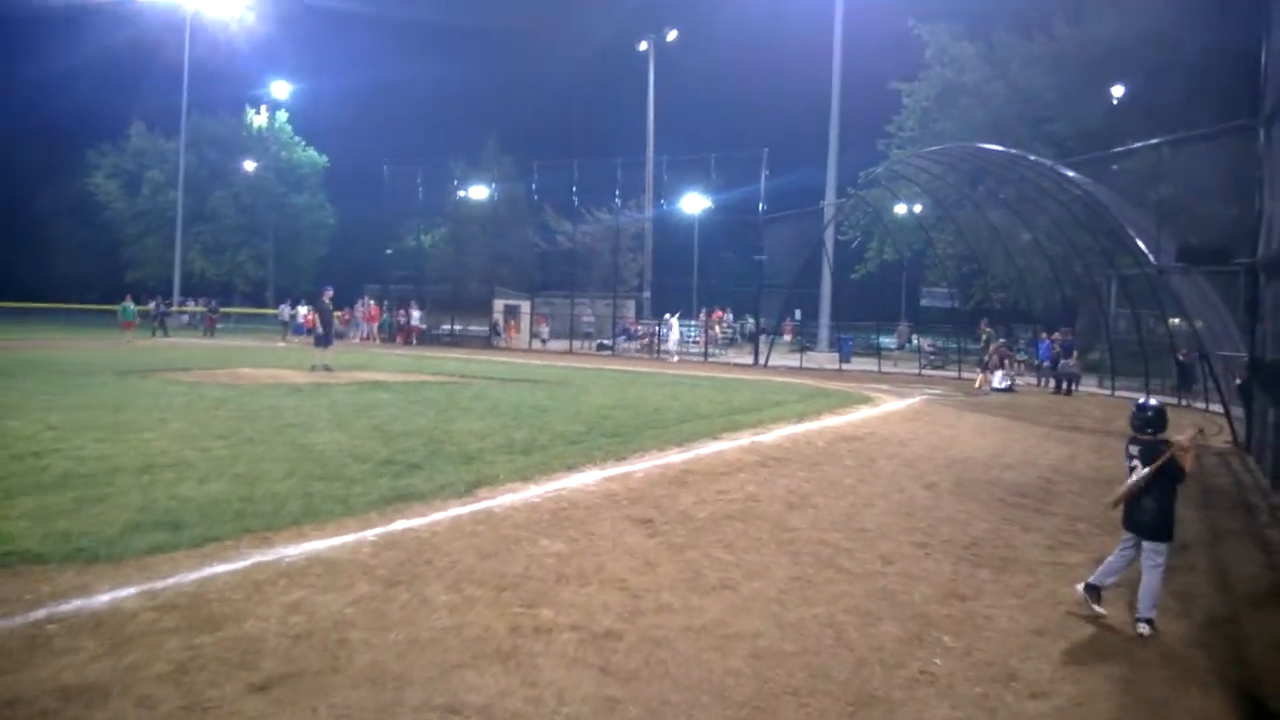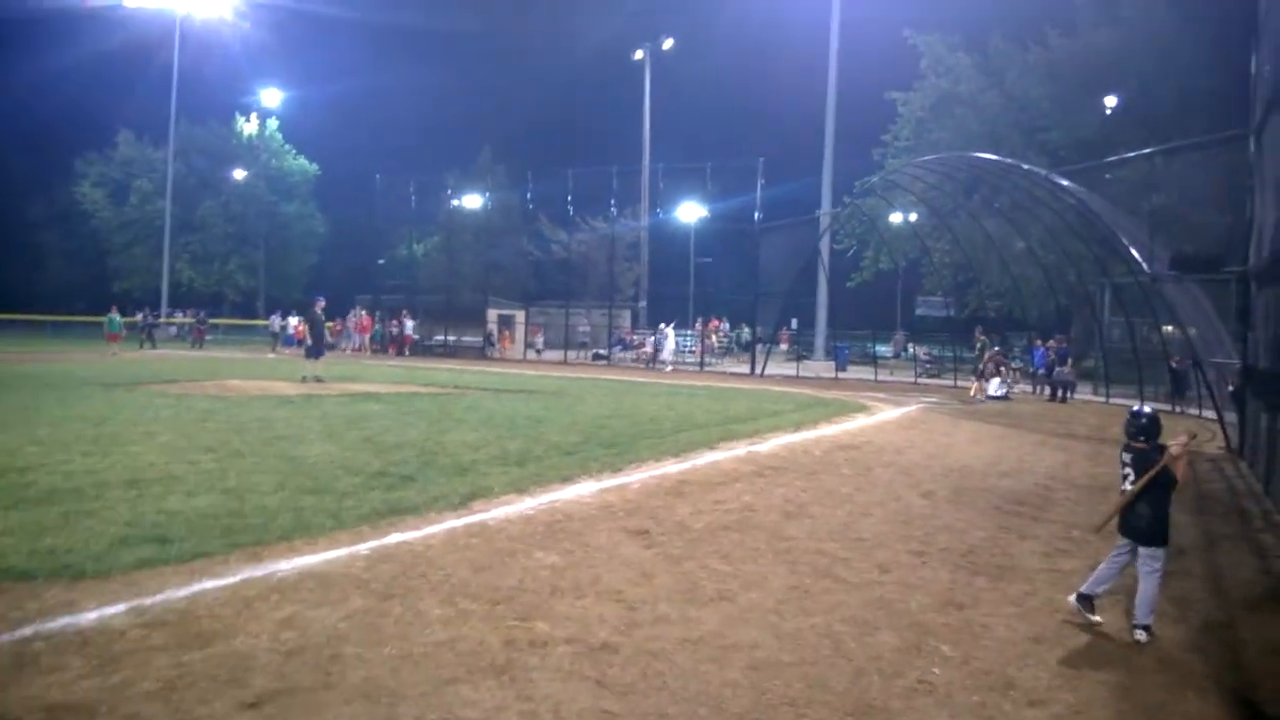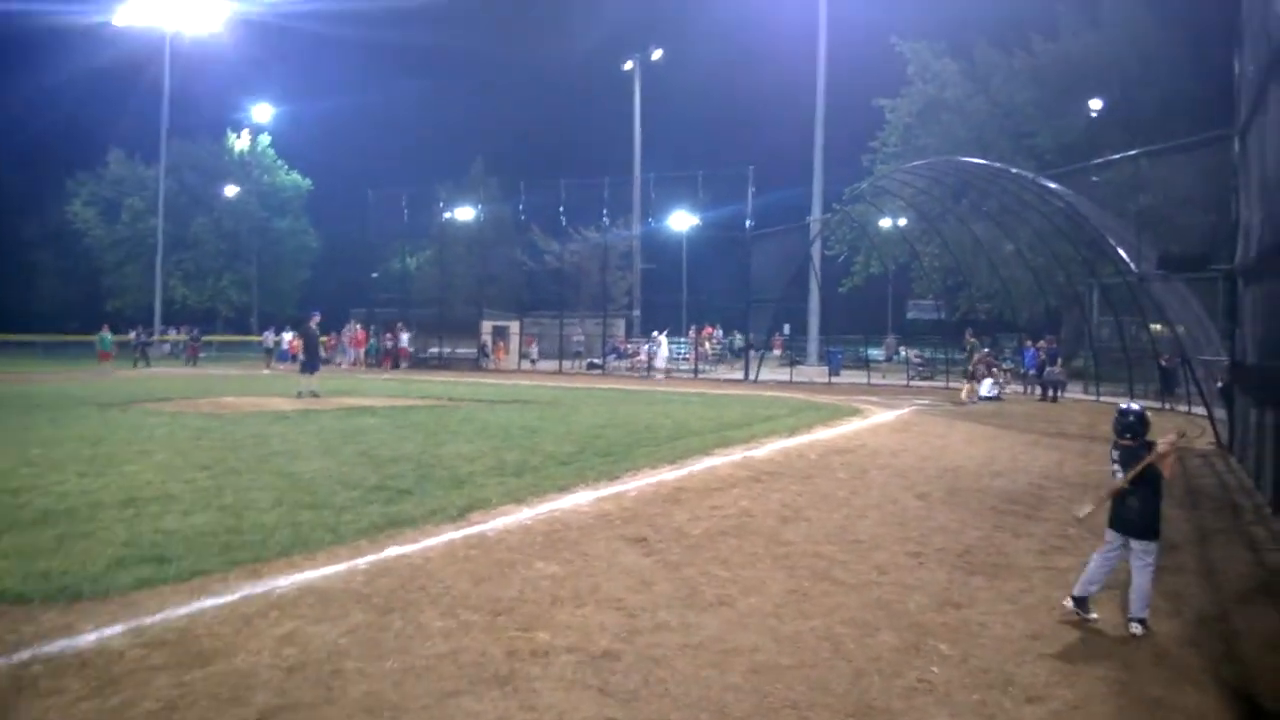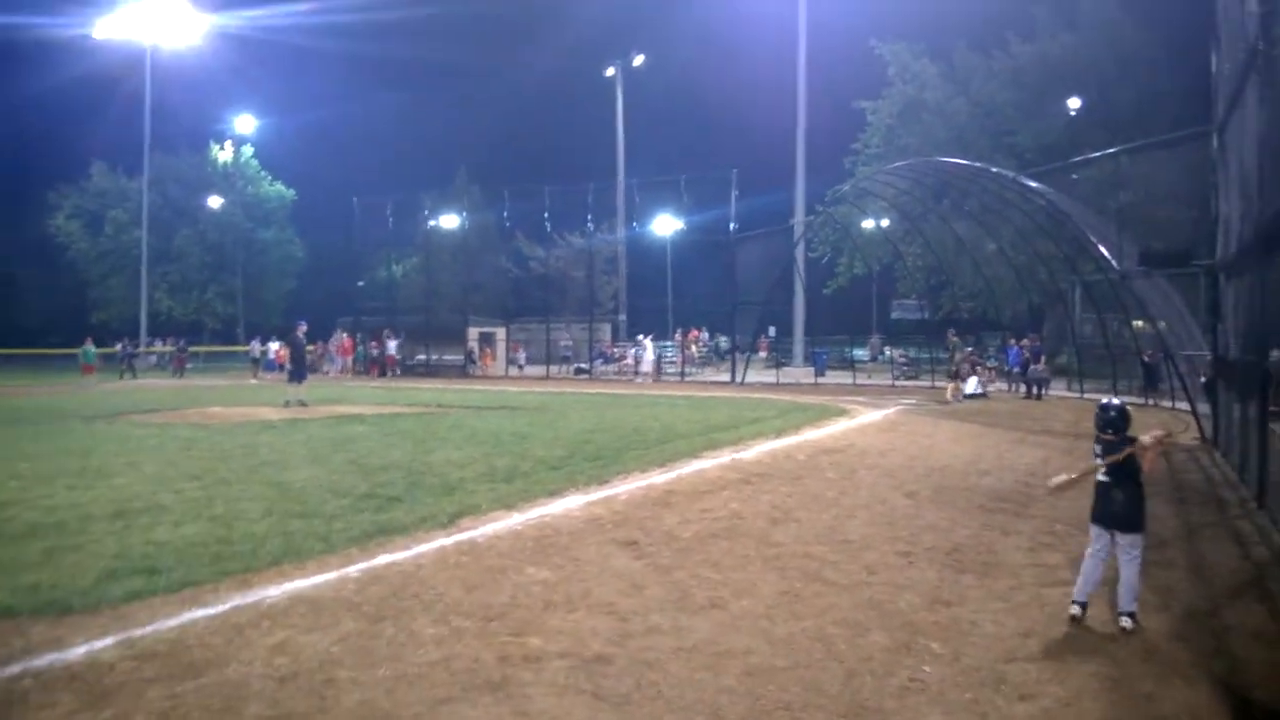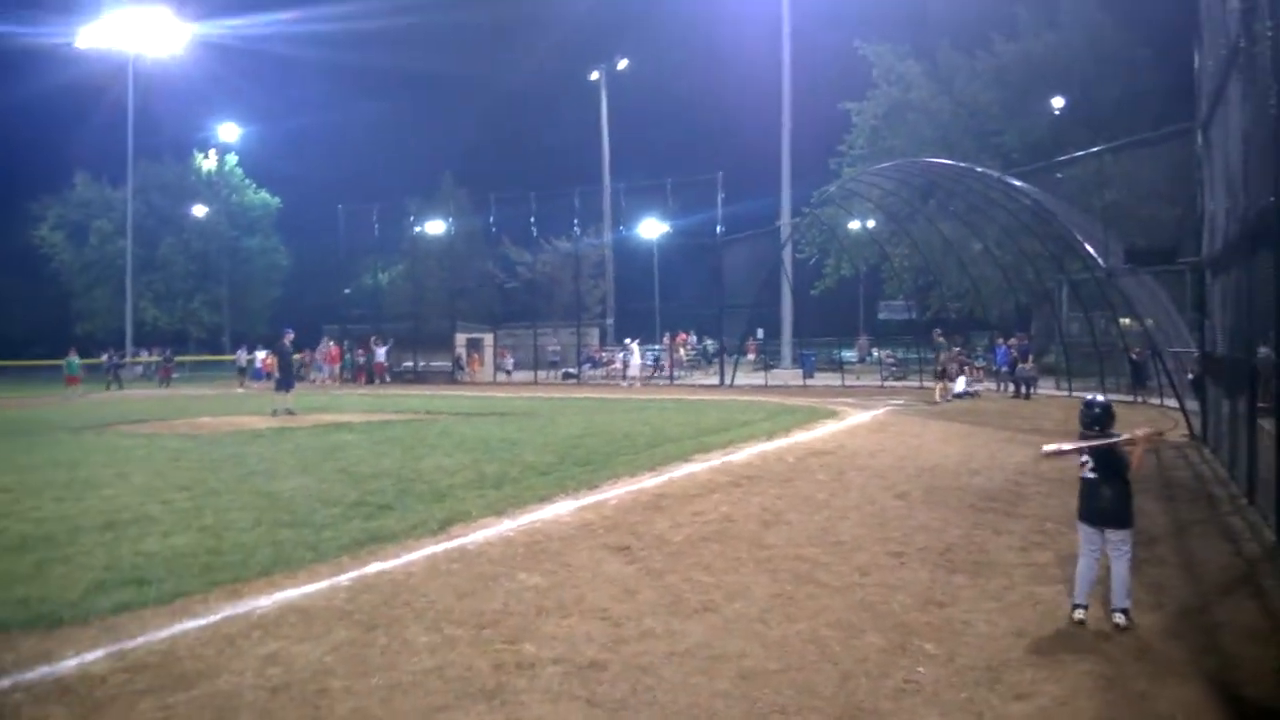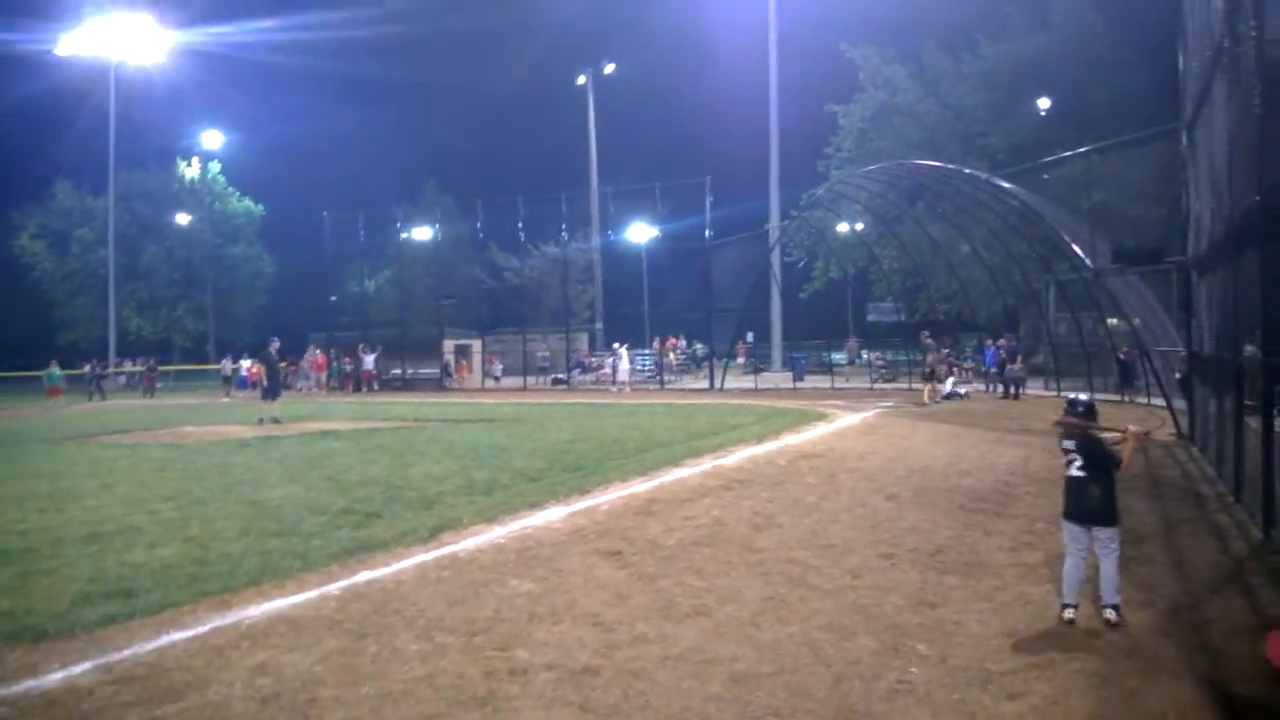
dt=0.1s
person 1, frame 1
left shoulder: (1134, 442)
right shoulder: (1157, 451)
right elbow: (1182, 474)
left wrist: (1180, 443)
right wrist: (1189, 449)
left hip: (1135, 514)
right hip: (1156, 519)
left knee: (1125, 552)
right knee: (1153, 568)
left ankle: (1092, 586)
right ankle: (1144, 620)
person 1, frame 2
left shoulder: (1129, 449)
right shoulder: (1149, 459)
left elbow: (1161, 450)
right elbow: (1173, 482)
left wrist: (1175, 446)
right wrist: (1181, 456)
left hip: (1130, 521)
right hip: (1151, 525)
left knee: (1117, 559)
right knee: (1149, 574)
left ankle: (1084, 595)
right ankle: (1141, 626)
person 1, frame 3
left shoulder: (1119, 446)
right shoulder: (1135, 455)
left elbow: (1154, 447)
right elbow: (1161, 478)
left wrist: (1164, 445)
right wrist: (1169, 454)
left hip: (1119, 517)
right hip: (1143, 521)
left knee: (1105, 557)
right knee: (1143, 569)
left ankle: (1078, 598)
right ankle: (1137, 620)
person 1, frame 4
left shoulder: (1100, 441)
right shoulder: (1119, 449)
left elbow: (1132, 443)
right elbow: (1140, 471)
left wrist: (1145, 442)
right wrist: (1149, 450)
left hip: (1101, 512)
right hip: (1127, 515)
left knee: (1095, 557)
right knee: (1129, 563)
left ankle: (1078, 604)
right ankle: (1126, 614)
person 1, frame 5
left shoulder: (1085, 439)
right shoulder: (1105, 447)
right elbow: (1129, 468)
left wrist: (1136, 438)
right wrist: (1140, 444)
left hip: (1089, 510)
right hip: (1116, 512)
left knee: (1087, 558)
right knee: (1120, 560)
left ankle: (1079, 607)
right ankle: (1120, 612)
person 1, frame 6
left shoulder: (1065, 437)
right shoulder: (1094, 443)
right elbow: (1120, 464)
left wrist: (1125, 435)
right wrist: (1131, 440)
left hip: (1074, 510)
right hip: (1101, 510)
left knee: (1074, 557)
right knee: (1108, 557)
left ankle: (1068, 607)
right ankle: (1110, 608)
